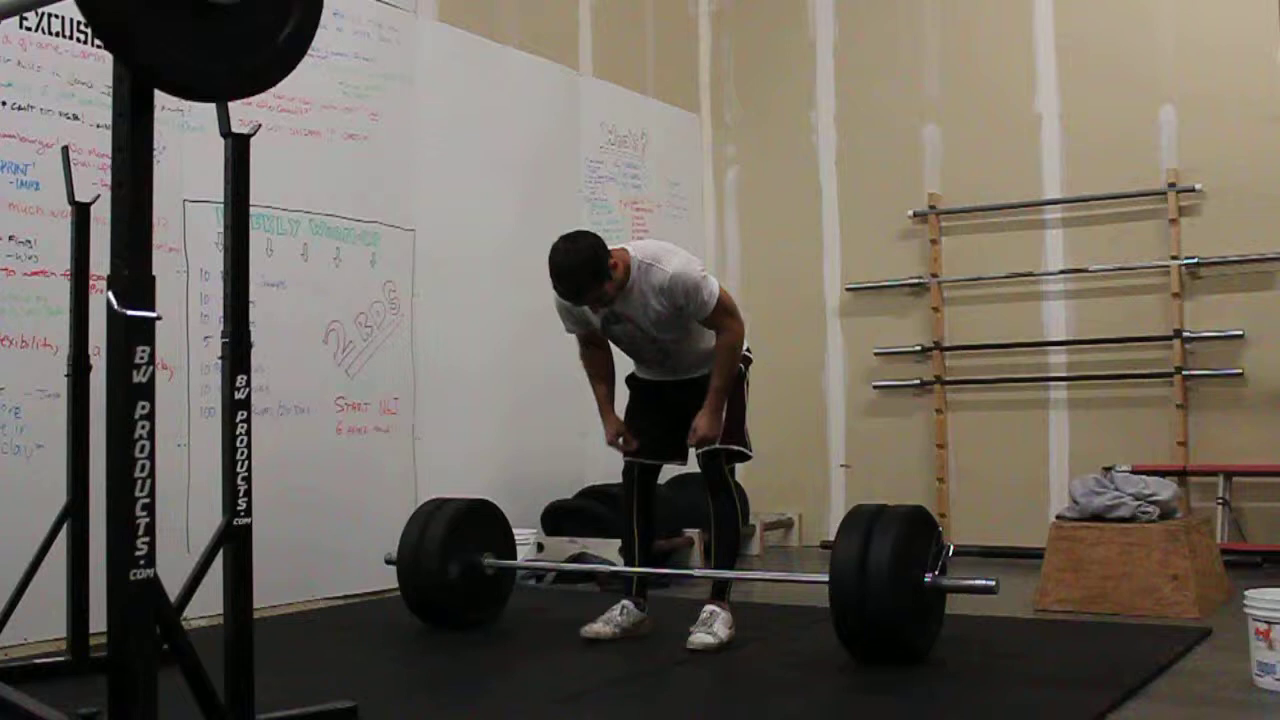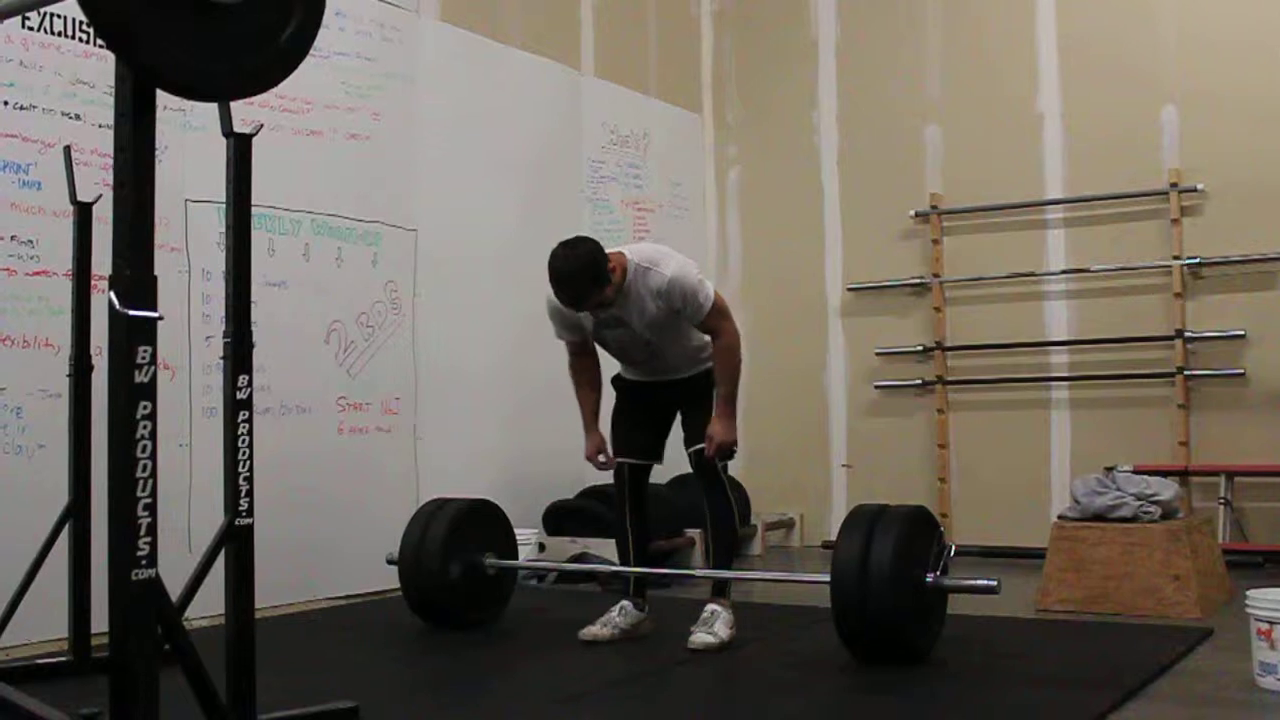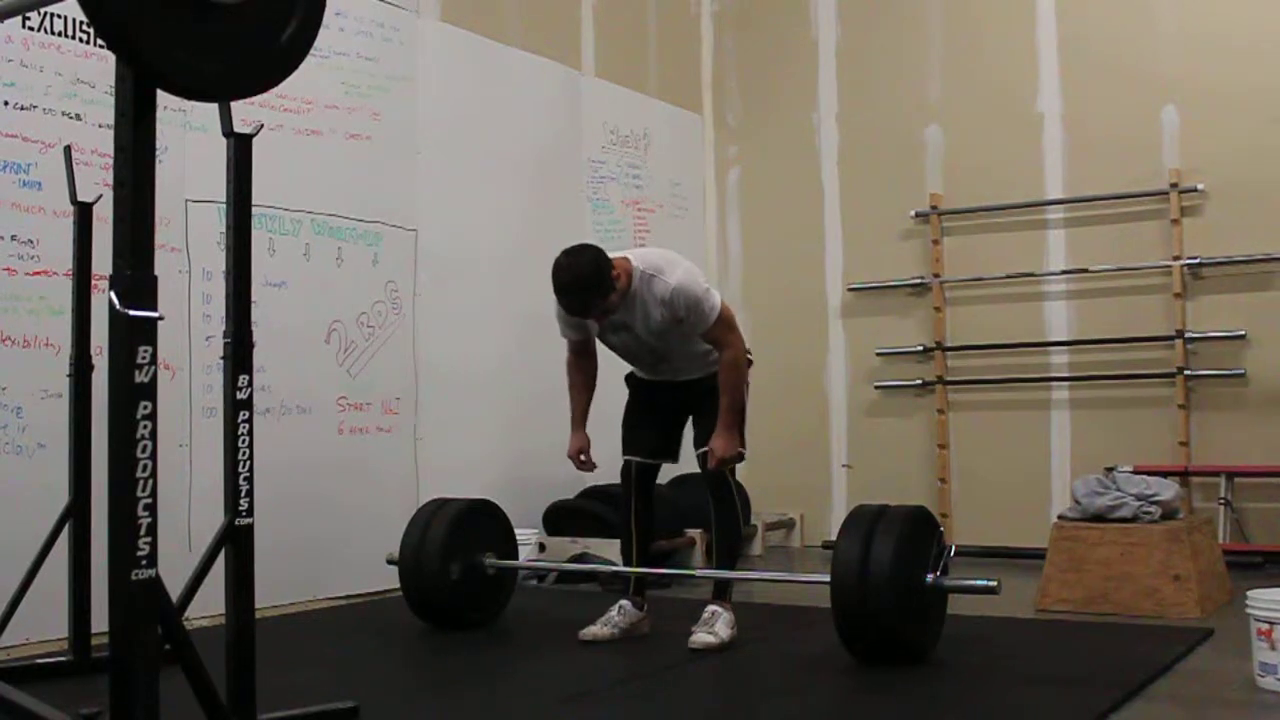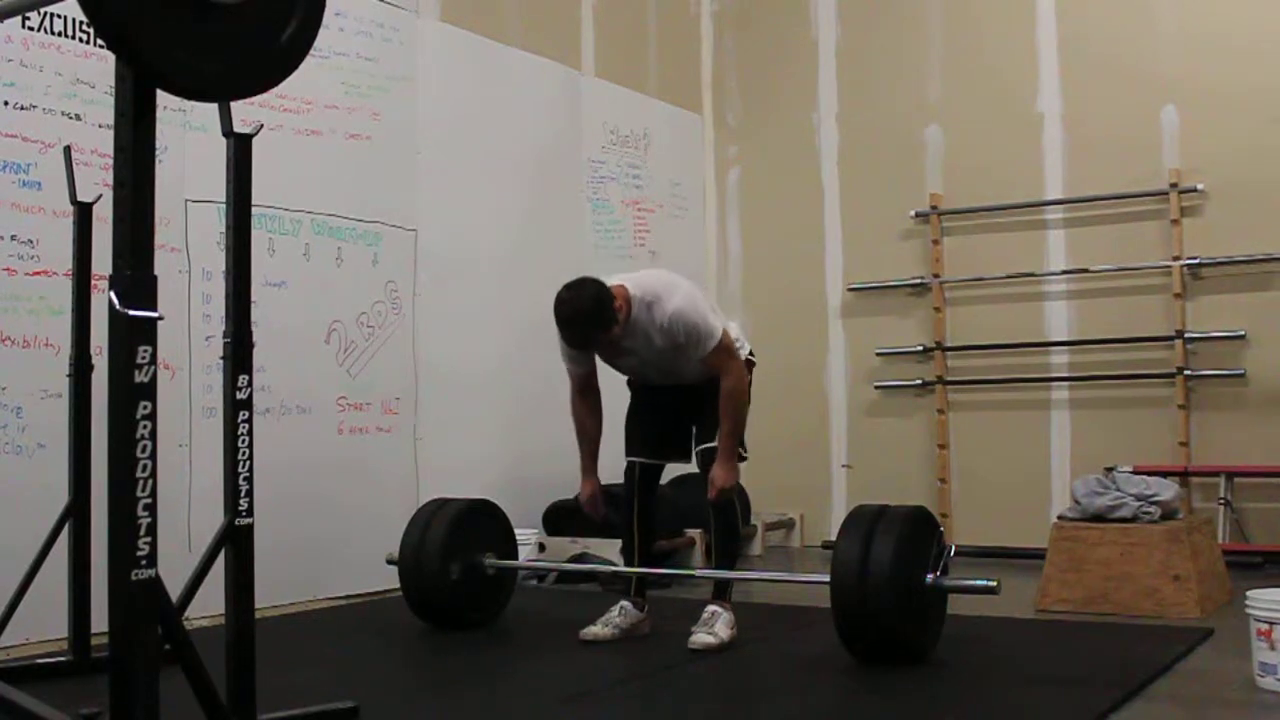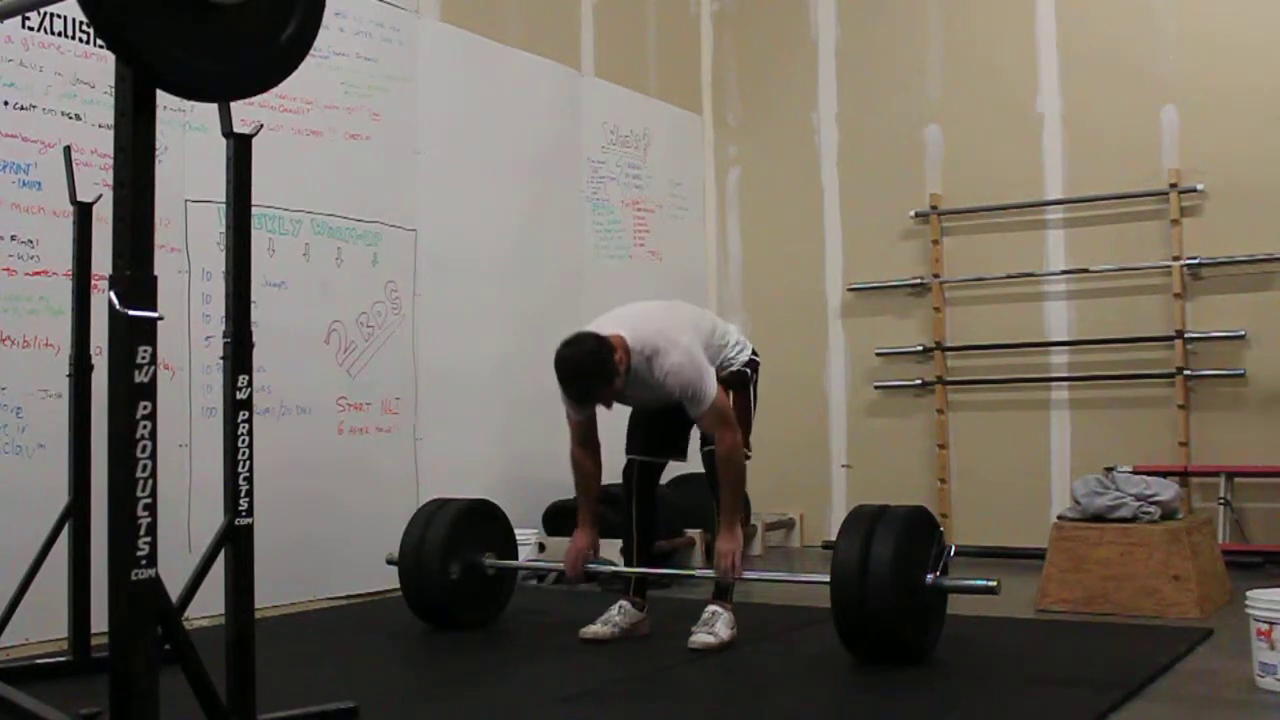
dt=0.3s
person 1, frame 1
left shoulder: (672, 272)
right shoulder: (570, 299)
left elbow: (731, 325)
right elbow: (593, 348)
left wrist: (711, 409)
right wrist: (608, 413)
left hip: (713, 371)
right hip: (652, 379)
left knee: (716, 476)
right knee: (636, 481)
left ankle: (719, 605)
right ankle: (634, 603)
person 1, frame 2
left shoulder: (668, 275)
right shoulder: (561, 303)
left elbow: (725, 330)
right elbow: (582, 357)
left wrist: (725, 415)
right wrist: (591, 428)
left hip: (700, 372)
right hip: (639, 380)
left knee: (709, 472)
right knee: (627, 481)
left ankle: (719, 604)
right ankle: (633, 603)
person 1, frame 3
left shoulder: (673, 282)
right shoulder: (572, 303)
left elbow: (732, 345)
right elbow: (580, 357)
left wrist: (727, 431)
right wrist: (577, 428)
left hip: (711, 375)
right hip: (651, 381)
left knee: (716, 476)
right knee: (634, 479)
left ankle: (721, 606)
right ankle: (633, 603)
person 1, frame 4
left shoulder: (674, 307)
right shoulder: (578, 327)
left elbow: (733, 371)
right elbow: (584, 394)
left wrist: (727, 459)
right wrist: (588, 472)
left hip: (715, 377)
right hip: (654, 383)
left knee: (716, 484)
right knee: (637, 481)
left ankle: (721, 606)
right ankle: (634, 604)
person 1, frame 5
left shoulder: (673, 360)
right shoulder: (580, 369)
left elbow: (727, 438)
right elbow: (584, 448)
left wrist: (731, 530)
right wrist: (585, 526)
left hip: (725, 367)
left knee: (718, 473)
right knee: (637, 478)
left ankle: (721, 607)
right ankle: (633, 604)
